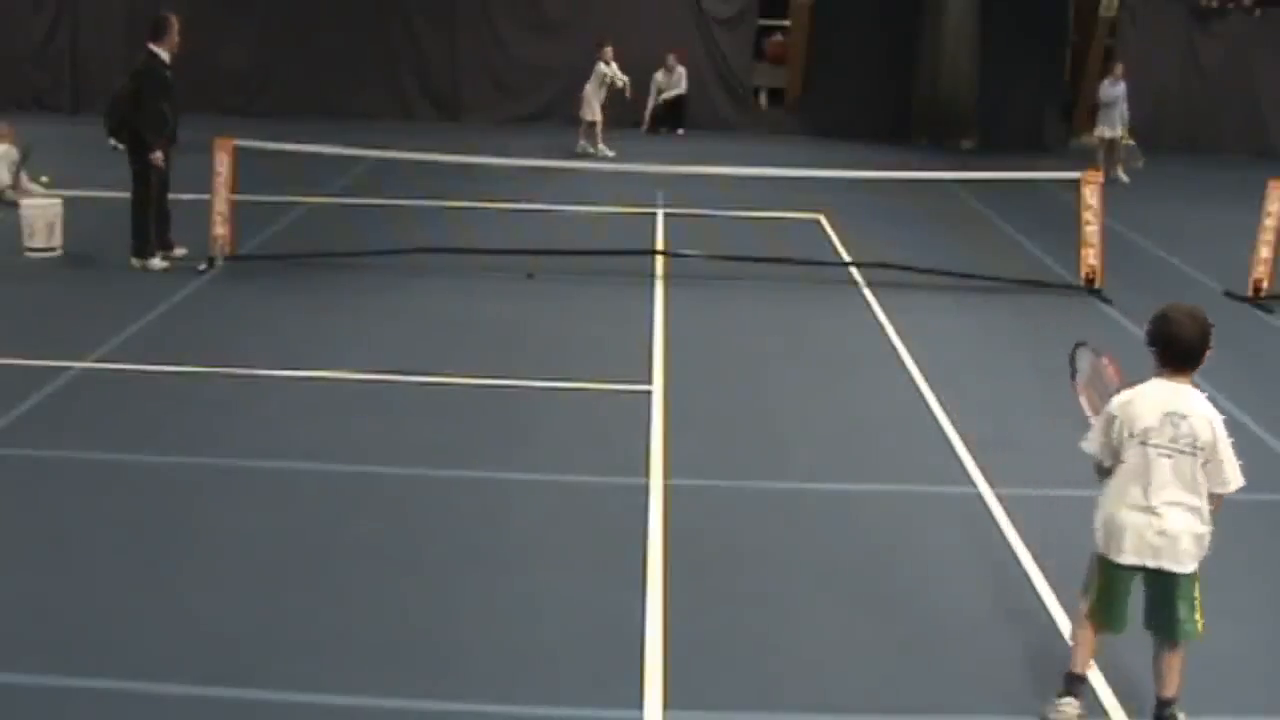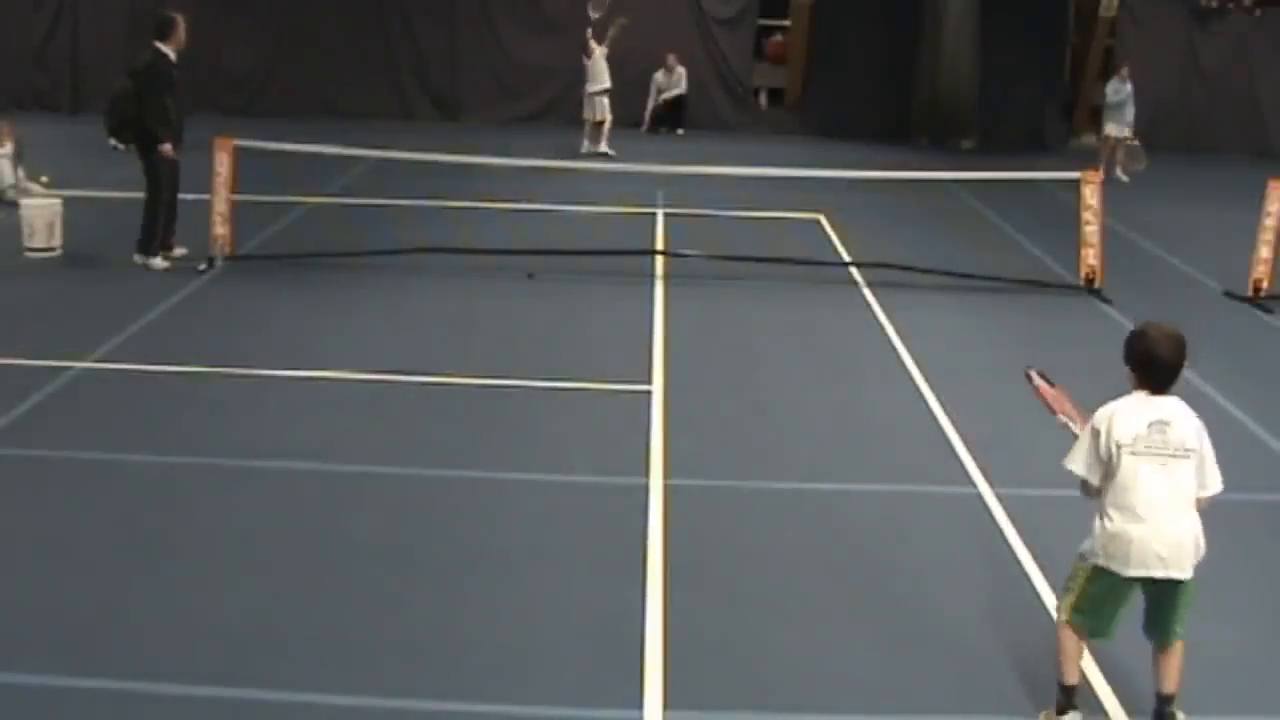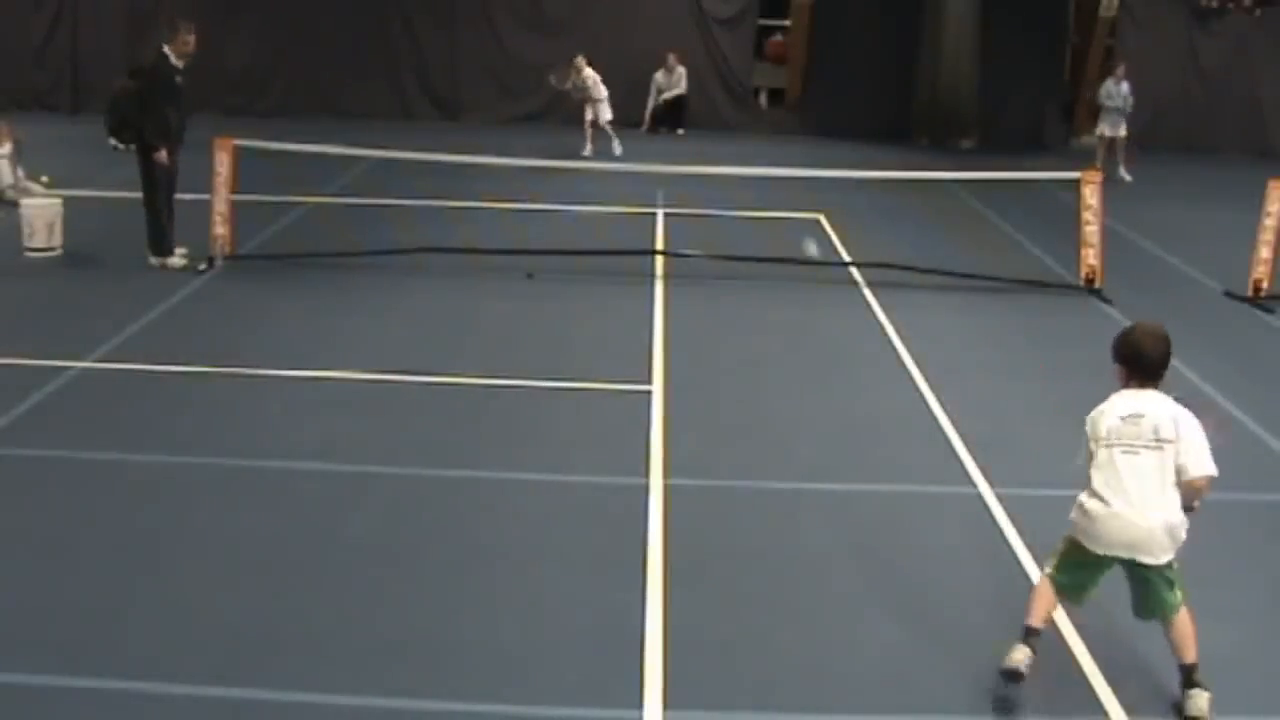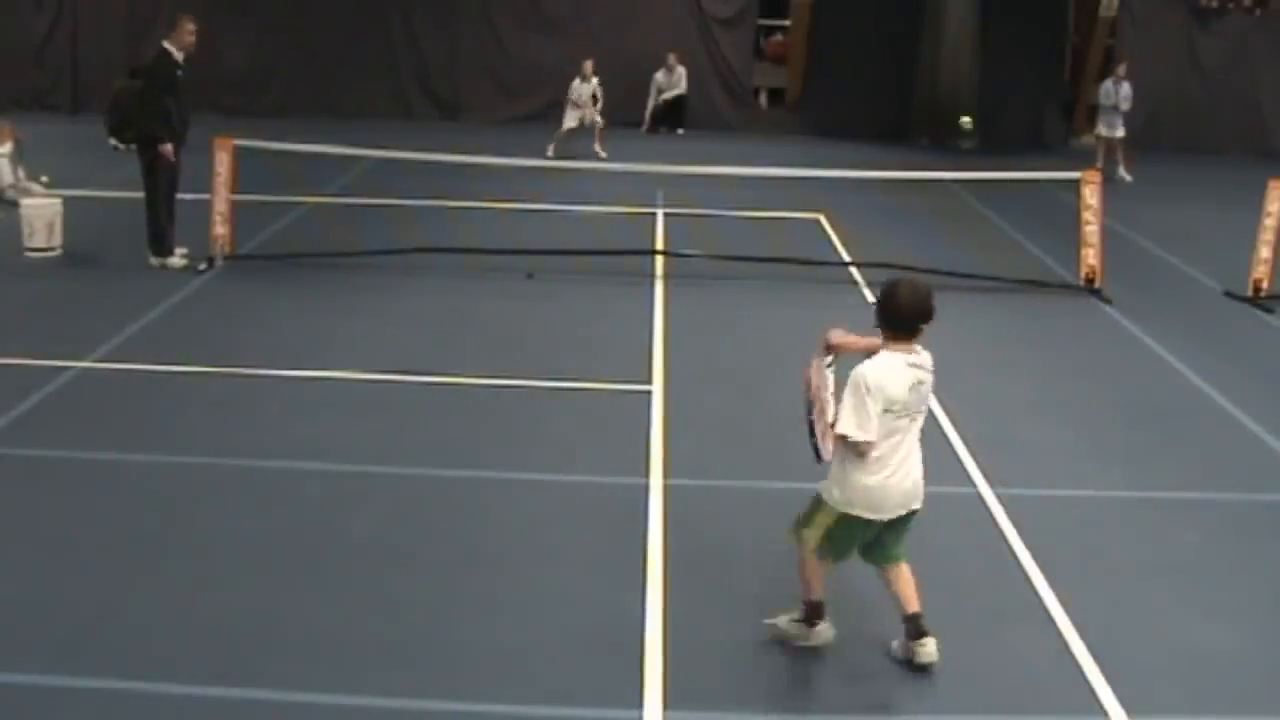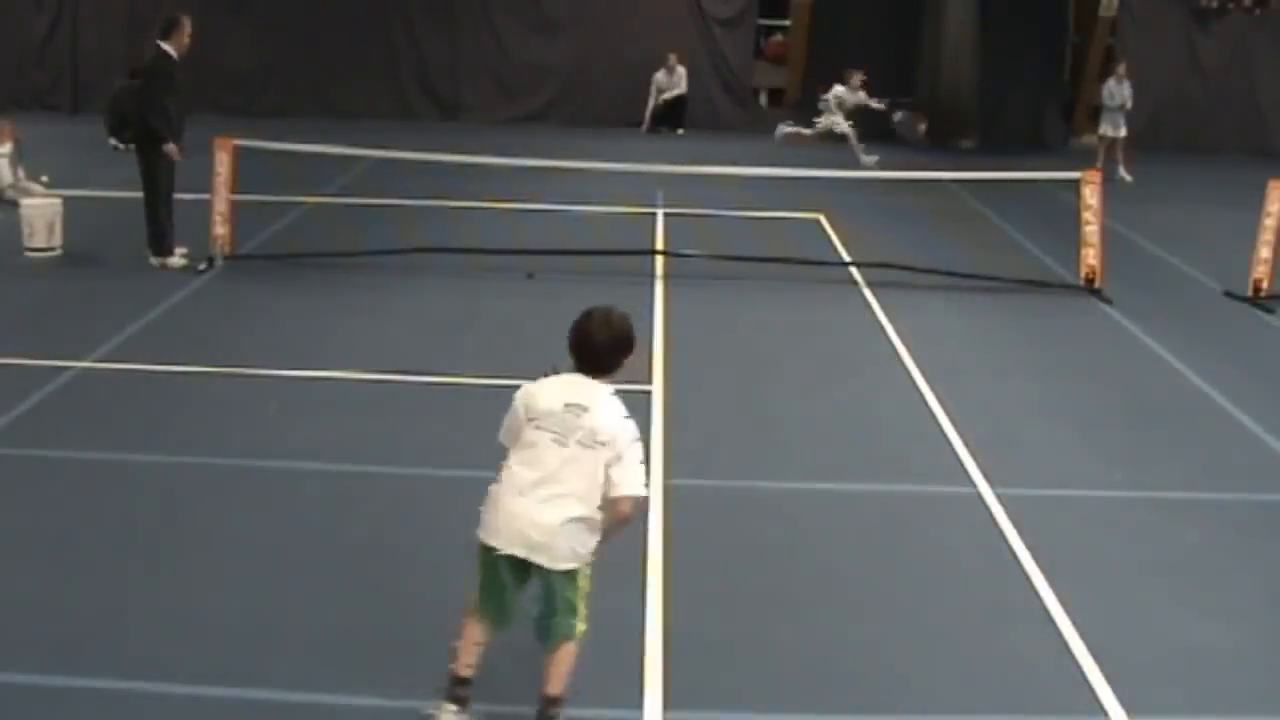
dt=1s
person 1, frame 1
left shoulder: (1125, 403)
right shoulder: (1208, 417)
left elbow: (1103, 467)
right elbow: (1220, 493)
left hip: (1121, 531)
right hip: (1179, 540)
left knee: (1092, 614)
right knee: (1171, 633)
person 1, frame 2
left shoulder: (1109, 417)
right shoulder: (1191, 424)
left elbow: (1089, 488)
right elbow: (1201, 500)
left hip: (1120, 543)
right hip: (1178, 547)
left knee: (1072, 618)
right knee: (1168, 634)
person 1, frame 3
left shoulder: (1101, 414)
right shoulder: (1181, 417)
right elbow: (1197, 483)
right wrist: (1183, 502)
left hip: (1097, 524)
right hip: (1155, 532)
left knee: (1054, 580)
right knee: (1172, 607)
left ankle: (1023, 650)
person 1, frame 4
left shoulder: (867, 375)
right shoulder: (924, 362)
left elbow: (857, 445)
right elbow: (889, 349)
left wrist: (835, 423)
right wrist: (856, 343)
left hip: (861, 490)
right hip: (908, 489)
left knee: (811, 542)
right knee: (890, 557)
left ankle: (813, 621)
right ankle: (919, 638)
person 1, frame 5
left shoulder: (533, 393)
right shoulder: (620, 424)
left elbow: (510, 450)
right elbow: (623, 508)
right wrist: (598, 533)
left hip: (506, 522)
right hip: (567, 539)
left knee: (482, 614)
right knee: (564, 634)
person 2, frame 1
left shoulder: (159, 64)
right shoulder: (148, 68)
right elbow: (142, 112)
right wrist: (152, 147)
left hip: (160, 143)
right hip: (147, 146)
left knee: (160, 195)
right knee: (146, 197)
left ankle: (163, 244)
right ankle: (142, 253)
person 2, frame 2
left shoulder: (165, 61)
right shoulder: (153, 64)
right elbow: (149, 106)
right wrist: (161, 139)
left hip: (168, 139)
right hip: (156, 142)
left knee: (169, 193)
right knee: (158, 194)
left ankle: (164, 244)
right ankle: (146, 250)
person 2, frame 3
left shoulder: (175, 66)
right shoulder: (157, 69)
right elbow: (149, 111)
left wrist: (175, 138)
right wrist: (156, 146)
left hip: (170, 142)
right hip: (155, 145)
left knee: (167, 195)
right knee: (157, 197)
left ankle: (166, 244)
right ankle: (160, 252)
person 2, frame 4
left shoulder: (176, 61)
right shoulder: (160, 64)
right elbow: (151, 104)
right wrist: (161, 140)
left hip: (171, 140)
right hip: (158, 143)
left knee: (168, 194)
right knee: (158, 195)
left ankle: (166, 245)
right ankle: (160, 252)
person 2, frame 5
left shoulder: (165, 61)
right shoulder: (159, 64)
right elbow: (152, 105)
left wrist: (171, 137)
right wrist: (165, 139)
left hip: (163, 139)
right hip: (155, 142)
left knee: (164, 194)
right knee: (157, 195)
left ankle: (165, 245)
right ankle: (160, 252)
